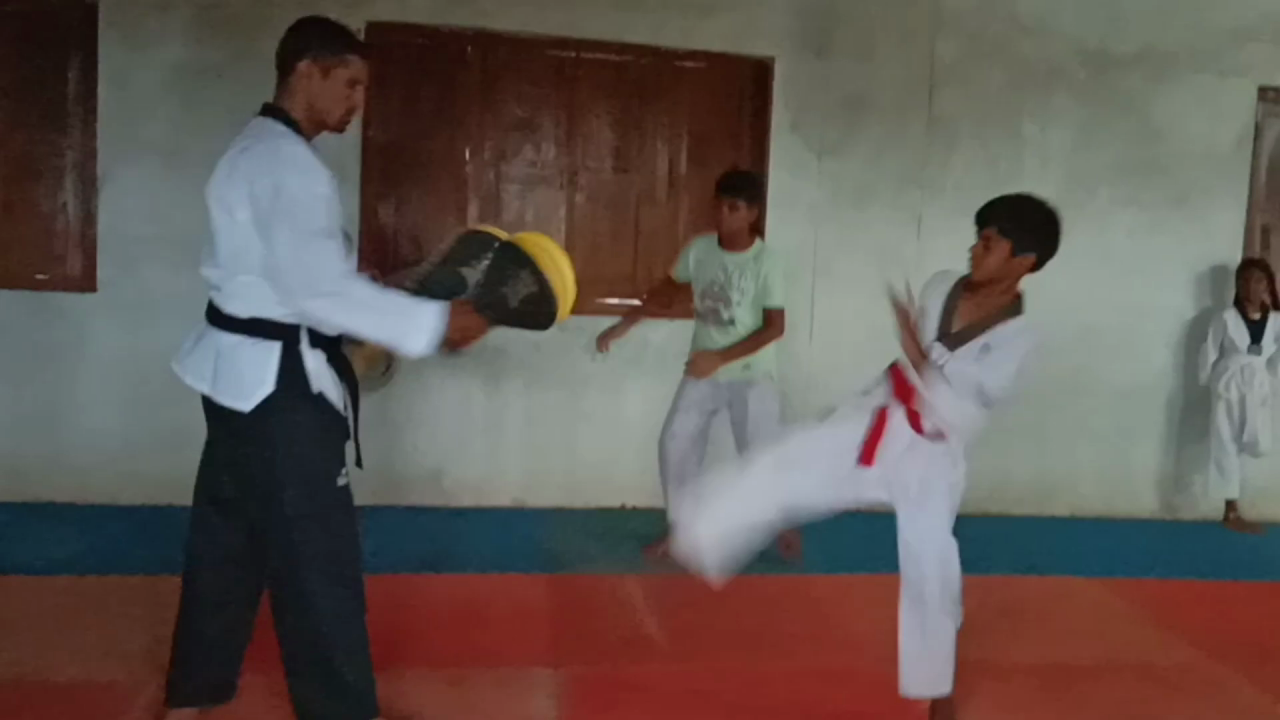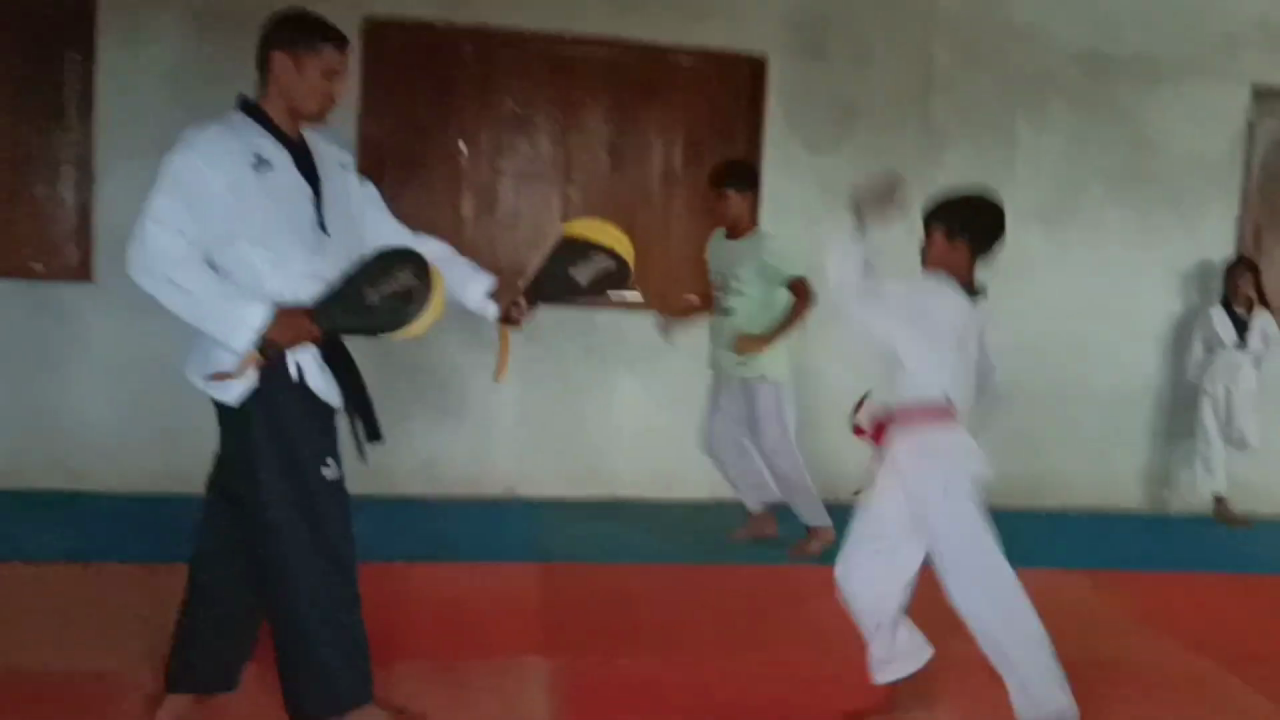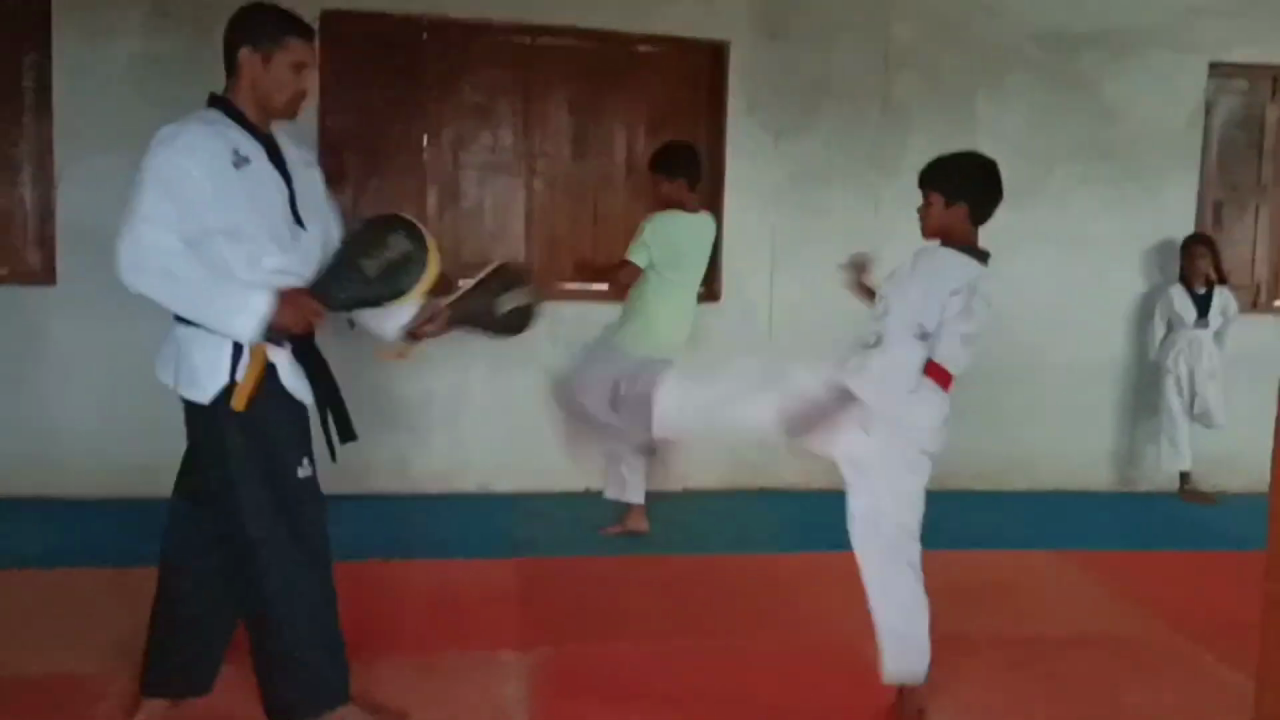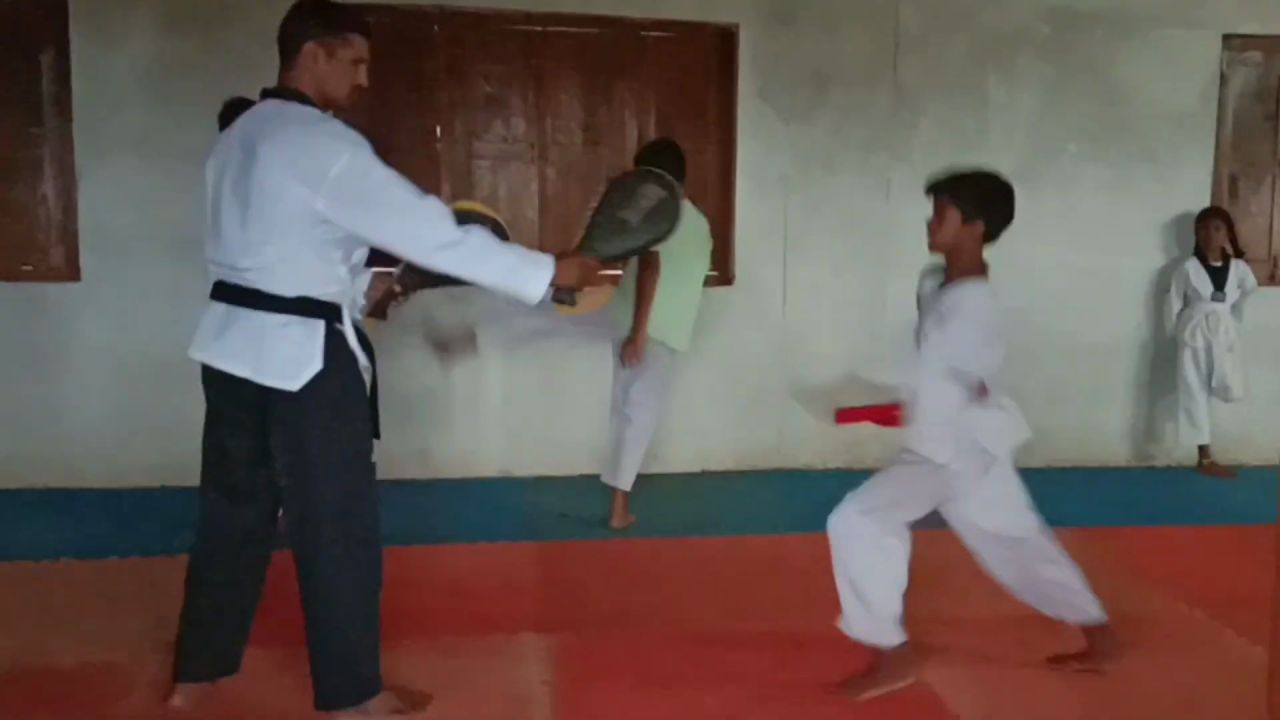
dt=0.4s
person 1, frame 1
left shoulder: (259, 149)
right shoulder: (287, 164)
right elbow: (320, 287)
left wrist: (379, 316)
right wrist: (434, 324)
left hip: (238, 365)
right hip: (274, 375)
left knee: (228, 531)
right knee: (315, 547)
person 1, frame 2
left shoulder: (328, 162)
right shoulder: (212, 150)
left elbow: (396, 242)
right elbow: (155, 258)
left wrist: (484, 289)
right wrist: (255, 322)
left hip: (297, 367)
right hip: (260, 370)
left knee: (242, 525)
right knee: (310, 537)
person 1, frame 3
left shoulder: (289, 157)
right shoulder: (189, 146)
left elbow: (332, 256)
right elbow: (143, 258)
left wrist: (406, 313)
right wrist: (261, 307)
left hip: (268, 363)
right hip: (232, 367)
left knee: (210, 523)
right knee: (284, 533)
person 1, frame 4
left shoulder: (240, 136)
right shoulder: (323, 143)
right elbow: (426, 231)
left wrist: (352, 285)
right wrist: (547, 271)
left hip: (237, 342)
right hip: (302, 352)
left knee: (235, 508)
right knee: (337, 523)
person 2, frame 1
left shoulder: (1016, 338)
right shoulder: (942, 287)
left elbow: (950, 408)
left wrist: (915, 351)
left hip: (929, 456)
right hip: (876, 421)
left knee: (929, 579)
right knee: (768, 481)
right ankle: (692, 554)
person 2, frame 2
left shoulder: (937, 301)
right shoulder: (954, 305)
left elbow: (852, 290)
right elbow: (981, 384)
left wrist: (860, 220)
left hip: (929, 460)
right hip: (910, 459)
left knee: (984, 591)
right knee: (862, 575)
person 2, frame 3
left shoulder: (934, 264)
right shoulder: (976, 272)
left elbow: (902, 349)
left wrist: (828, 408)
right wrist: (874, 294)
left hip: (870, 393)
right hip: (922, 414)
left knee: (742, 393)
right knee: (889, 552)
person 2, frame 4
left shoulder: (972, 307)
right shoulder: (952, 288)
left elbow: (945, 399)
left hip: (960, 441)
right hip: (964, 434)
left knee: (858, 523)
right knee: (1015, 538)
left ankle: (892, 655)
right ankle: (1098, 638)
person 3, frame 1
left shoulder: (764, 260)
right shoulder: (699, 248)
left elbow: (775, 327)
right elbow: (669, 289)
left wrist: (721, 358)
right wrist: (625, 324)
left hip: (751, 374)
right hip: (703, 371)
right knee: (675, 442)
person 3, frame 2
left shoulder: (765, 246)
right shoulder: (717, 241)
left elbow: (804, 295)
left wrist: (769, 339)
right wrist: (688, 311)
left hip: (761, 367)
right hip: (727, 364)
left knee: (776, 449)
right knee: (721, 440)
left ankle: (819, 526)
right ankle: (763, 516)
person 3, frame 3
left shoulder: (660, 223)
right shoulder: (707, 224)
left elbow: (623, 277)
left wrist: (589, 269)
left hip: (640, 333)
right hip: (670, 339)
left knee: (577, 391)
right knee: (620, 412)
left ankle: (645, 438)
right ankle: (635, 513)
person 3, frame 4
right shoulder: (700, 223)
left elbow: (651, 269)
left wrist: (638, 332)
left hip: (639, 322)
right hip: (671, 335)
right knee: (636, 415)
right ankle: (619, 508)
person 4, frame 1
right shoulder: (1226, 318)
right elbow: (1208, 354)
right wrist: (1211, 384)
left hip: (1257, 390)
right hip: (1229, 388)
right knee: (1226, 447)
right ankle: (1232, 511)
person 4, frame 2
right shoulder: (1213, 315)
right elbow: (1197, 351)
right wrist: (1199, 380)
left hip: (1243, 384)
right hip: (1215, 384)
left knee: (1246, 441)
right knee: (1212, 441)
right ankle: (1221, 504)
person 4, frame 3
left shoulder: (1221, 294)
right shoulder: (1172, 294)
left elbow: (1231, 319)
right elbow: (1157, 329)
left wrist: (1215, 347)
right wrist: (1160, 360)
left hip: (1206, 362)
right hip: (1178, 362)
left knee: (1212, 418)
right knee: (1176, 419)
right ankle: (1186, 482)
person 4, frame 4
left shoulder: (1238, 268)
right shoulder: (1188, 268)
left elbow: (1249, 292)
right elbow: (1173, 304)
left wrist: (1232, 321)
right wrist: (1176, 334)
left hip: (1224, 335)
right hip: (1194, 335)
left knee: (1231, 392)
right knee: (1194, 393)
right ankle: (1205, 457)
